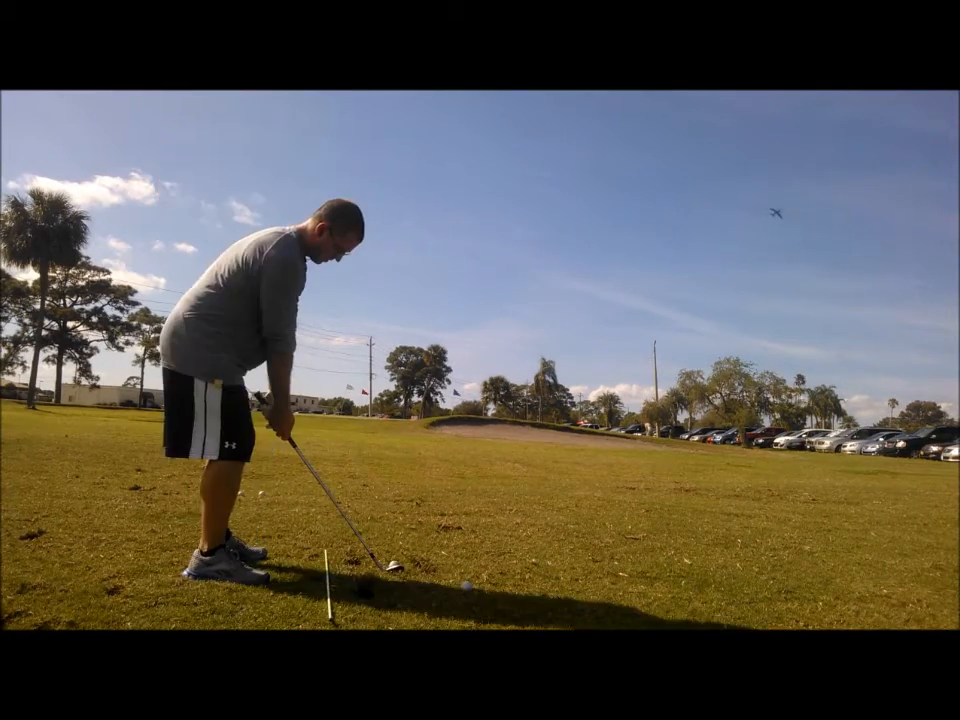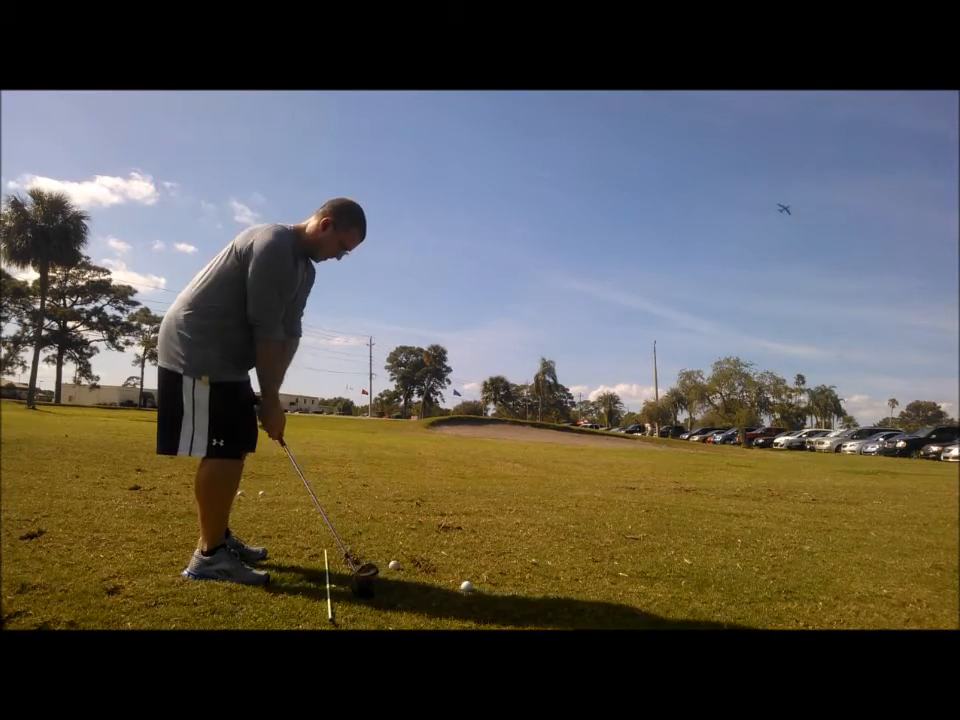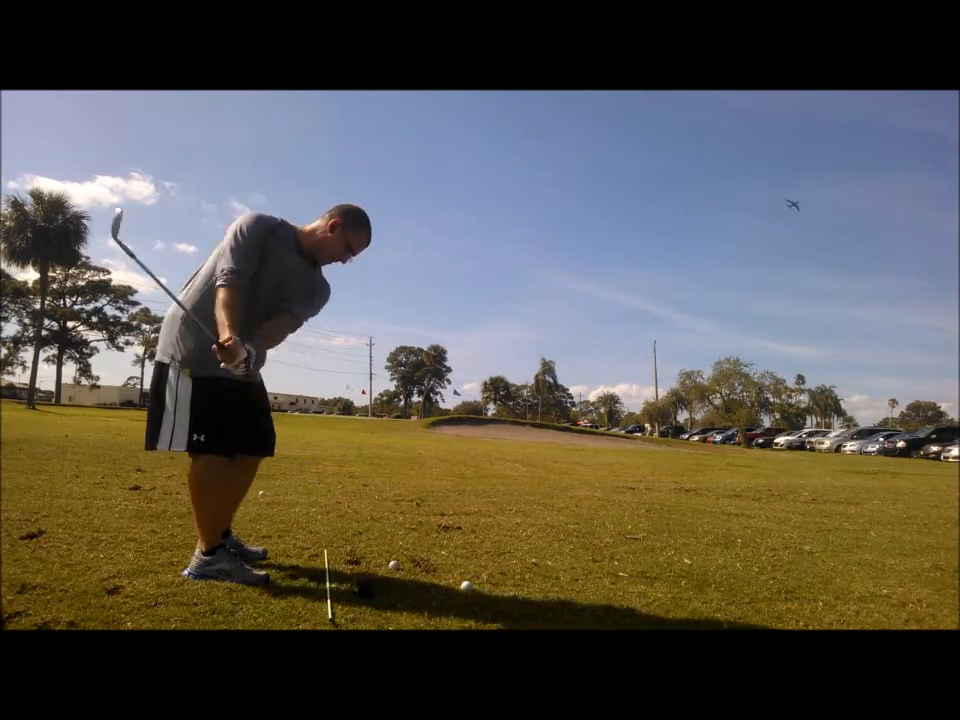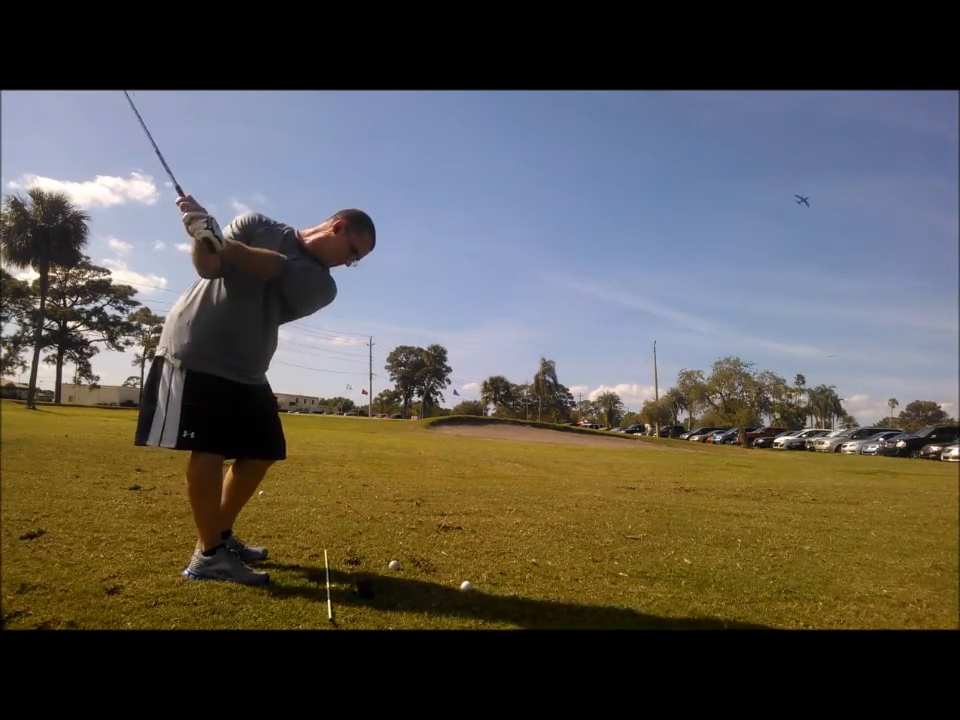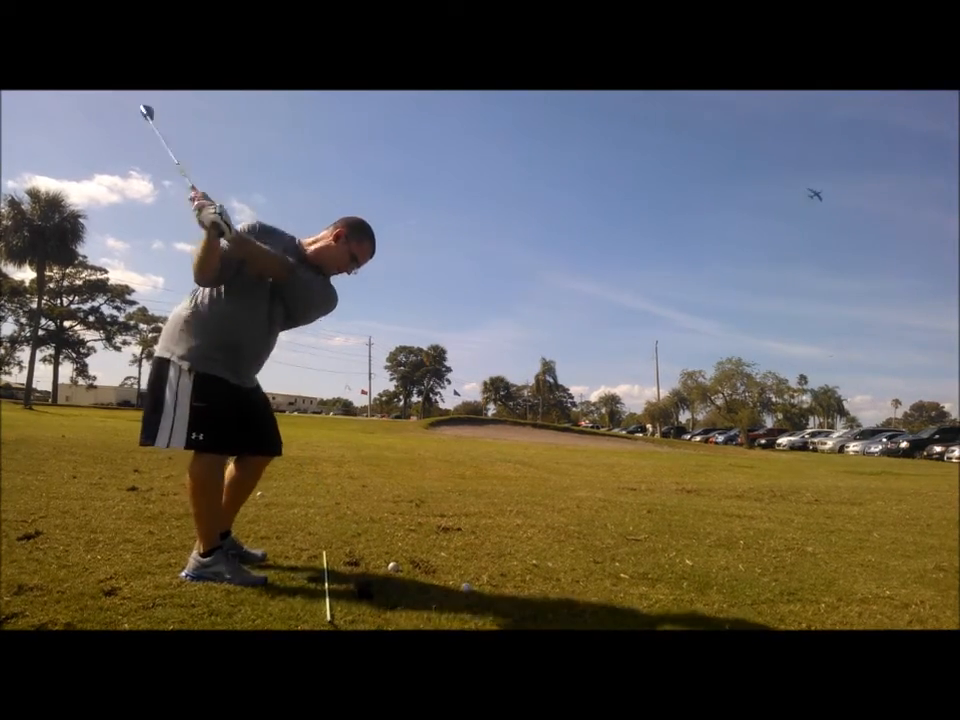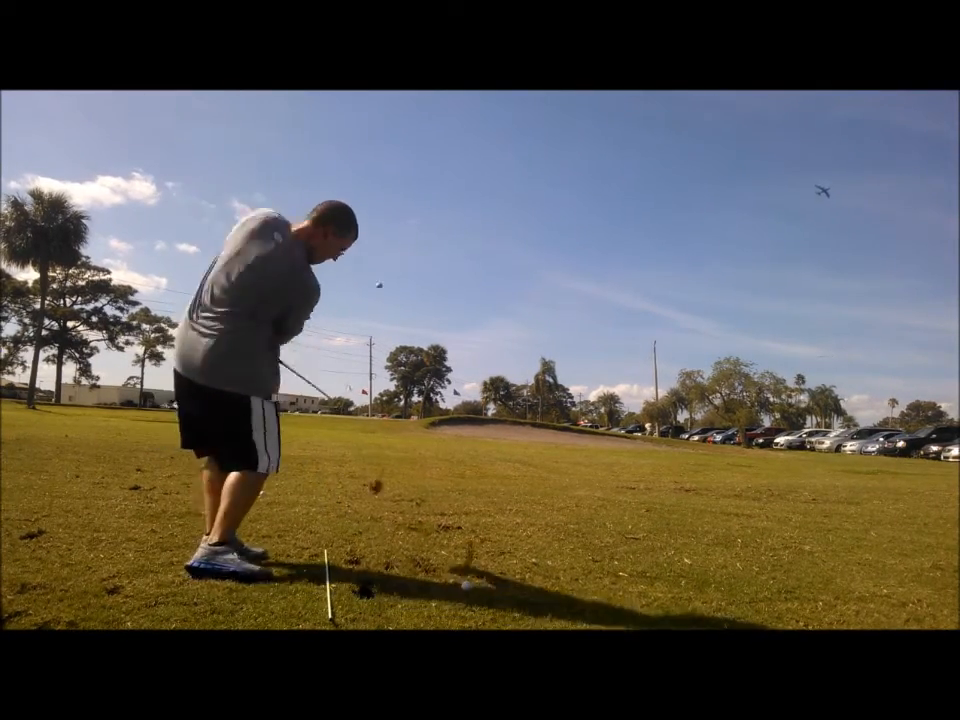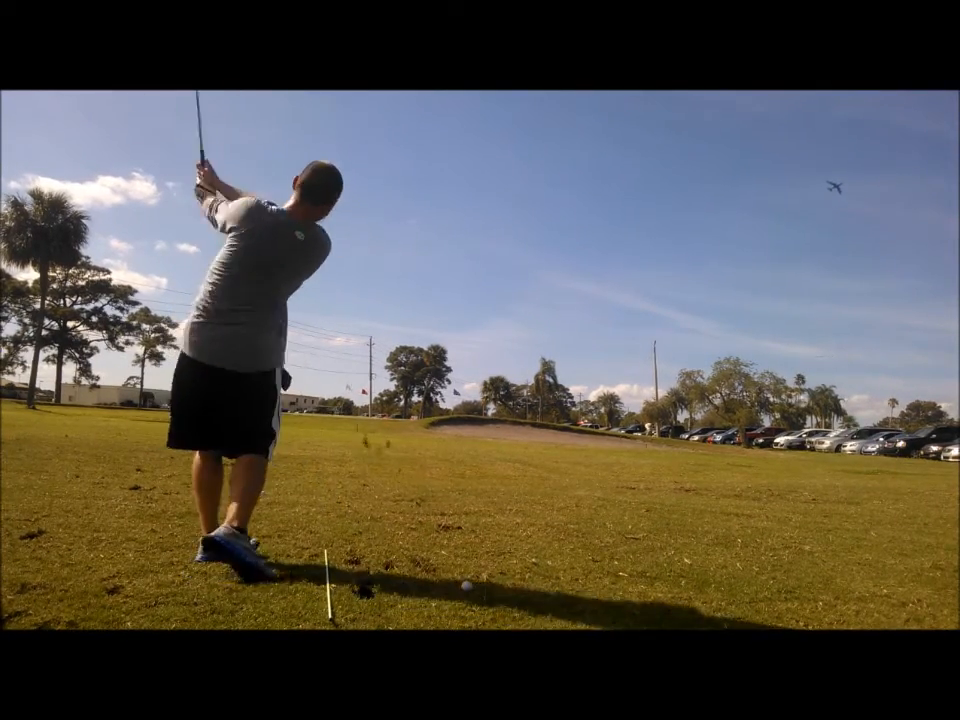
dt=0.3s
person 1, frame 1
left shoulder: (281, 246)
right shoulder: (285, 256)
left elbow: (276, 334)
right elbow: (279, 338)
left wrist: (276, 398)
right wrist: (281, 402)
left hip: (211, 354)
right hip: (200, 353)
left knee: (232, 450)
right knee: (228, 451)
left ankle: (218, 539)
right ankle: (209, 555)
person 1, frame 2
left shoulder: (305, 272)
right shoulder: (273, 243)
left elbow: (288, 332)
right elbow: (266, 328)
left wrist: (270, 394)
right wrist: (273, 400)
left hip: (230, 360)
right hip: (194, 353)
left knee: (235, 448)
right knee: (219, 449)
left ankle: (219, 537)
right ankle: (209, 555)
person 1, frame 3
left shoulder: (316, 287)
right shoulder: (259, 228)
left elbow: (284, 321)
right elbow: (229, 281)
left wrist: (250, 350)
right wrist: (228, 335)
left hip: (241, 362)
right hip: (192, 349)
left knee: (250, 451)
right knee: (210, 450)
left ankle: (220, 537)
right ankle: (208, 554)
person 1, frame 4
left shoulder: (321, 286)
right shoulder: (257, 227)
left elbow: (274, 267)
right elbow: (209, 267)
right wrist: (201, 233)
left hip: (247, 373)
right hip: (194, 351)
left knee: (260, 454)
right knee: (208, 451)
left ankle: (220, 537)
right ankle: (208, 555)
person 1, frame 5
left shoulder: (320, 294)
right shoulder: (261, 233)
left elbow: (277, 270)
right elbow: (206, 276)
left wrist: (226, 230)
right wrist: (212, 231)
left hip: (238, 372)
right hip: (191, 353)
left knee: (258, 452)
right knee: (210, 450)
left ankle: (219, 537)
right ankle: (206, 556)
person 1, frame 6
left shoulder: (261, 222)
right shoulder: (304, 286)
right elbow: (282, 335)
left hip: (190, 353)
right hip: (241, 371)
left knee: (216, 453)
right knee: (252, 462)
left ankle: (216, 535)
right ankle: (216, 547)
person 1, frame 7
left shoulder: (249, 214)
right shoulder: (319, 245)
left elbow: (214, 209)
left wrist: (209, 186)
right wrist: (219, 185)
left hip: (201, 347)
right hip: (256, 358)
left knee: (206, 447)
right knee: (253, 450)
left ankle: (210, 533)
right ankle: (233, 532)
